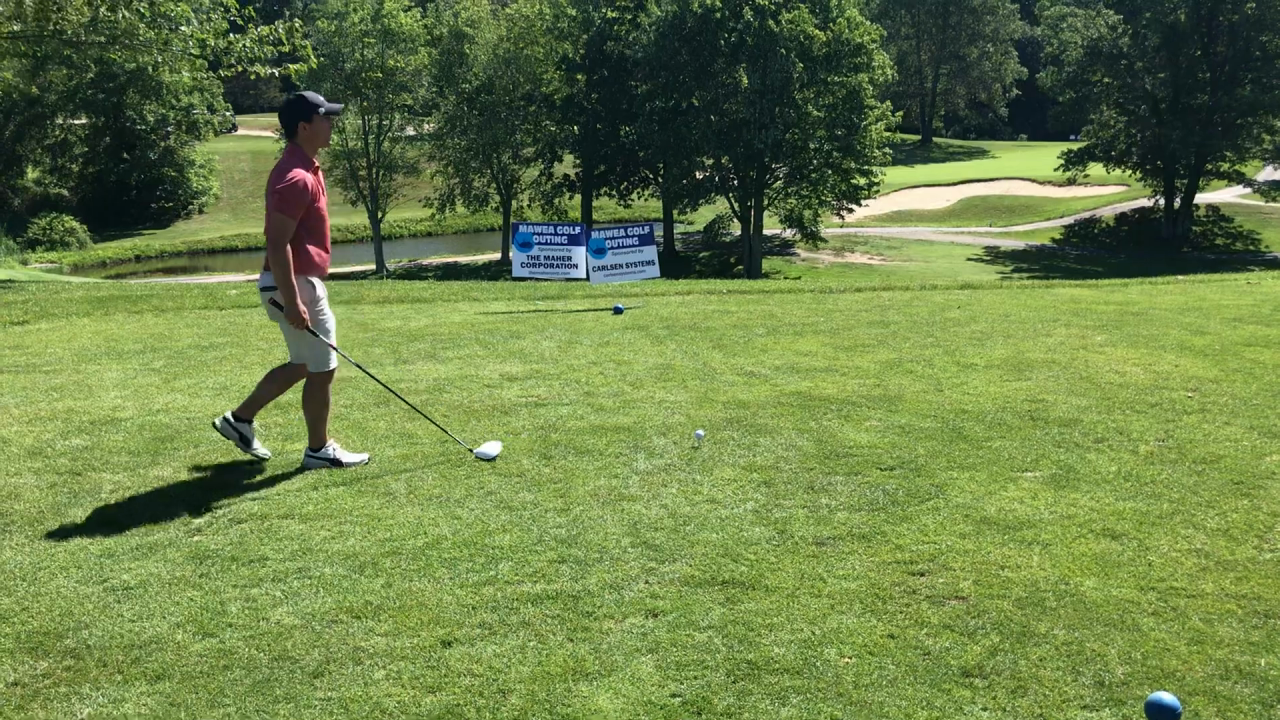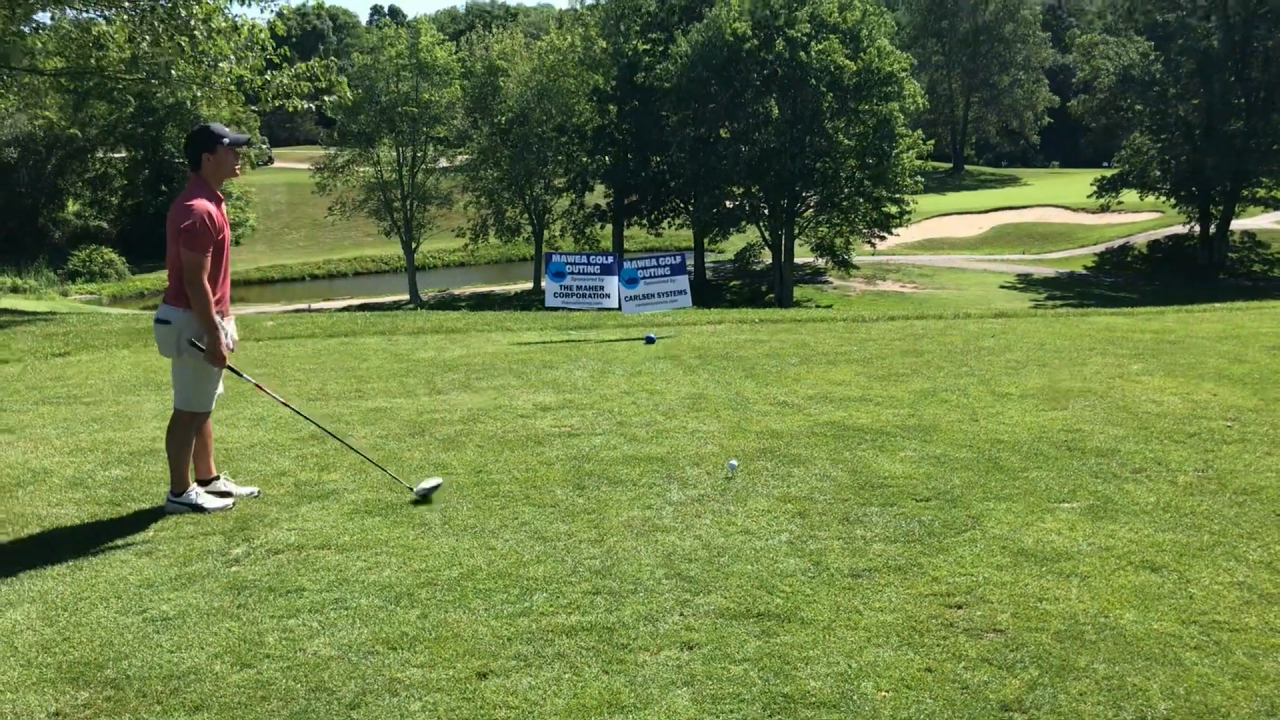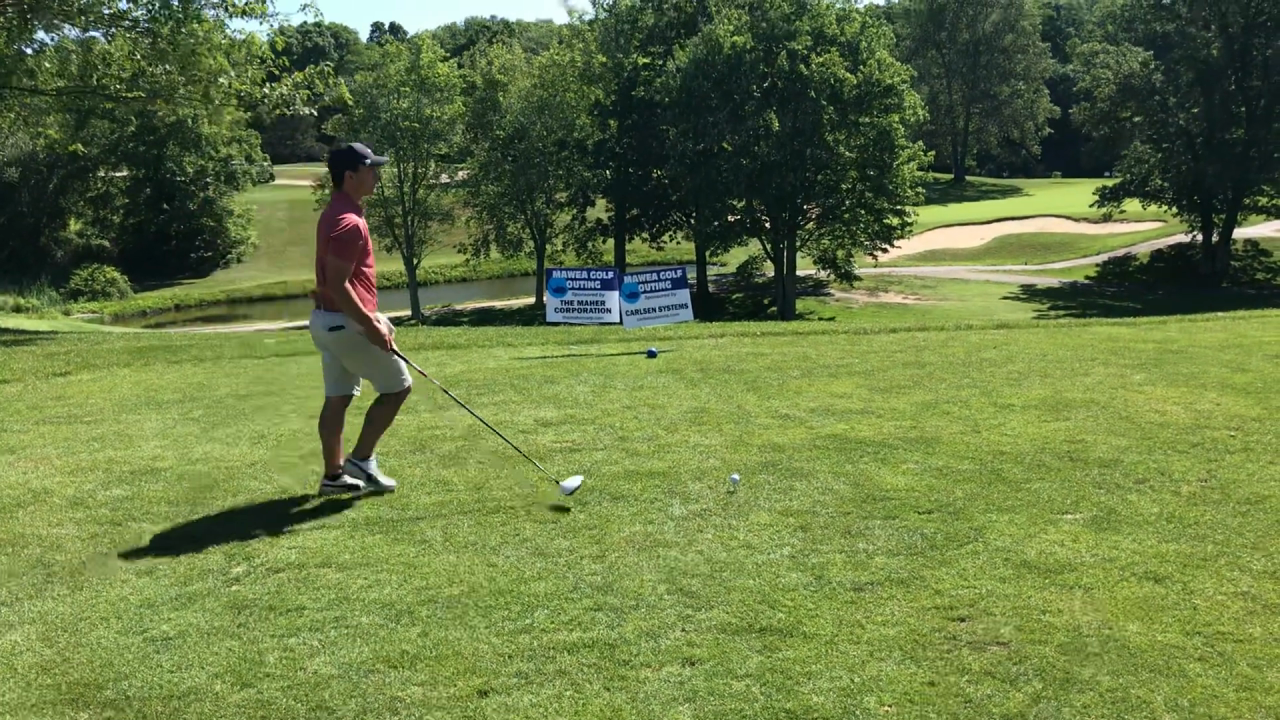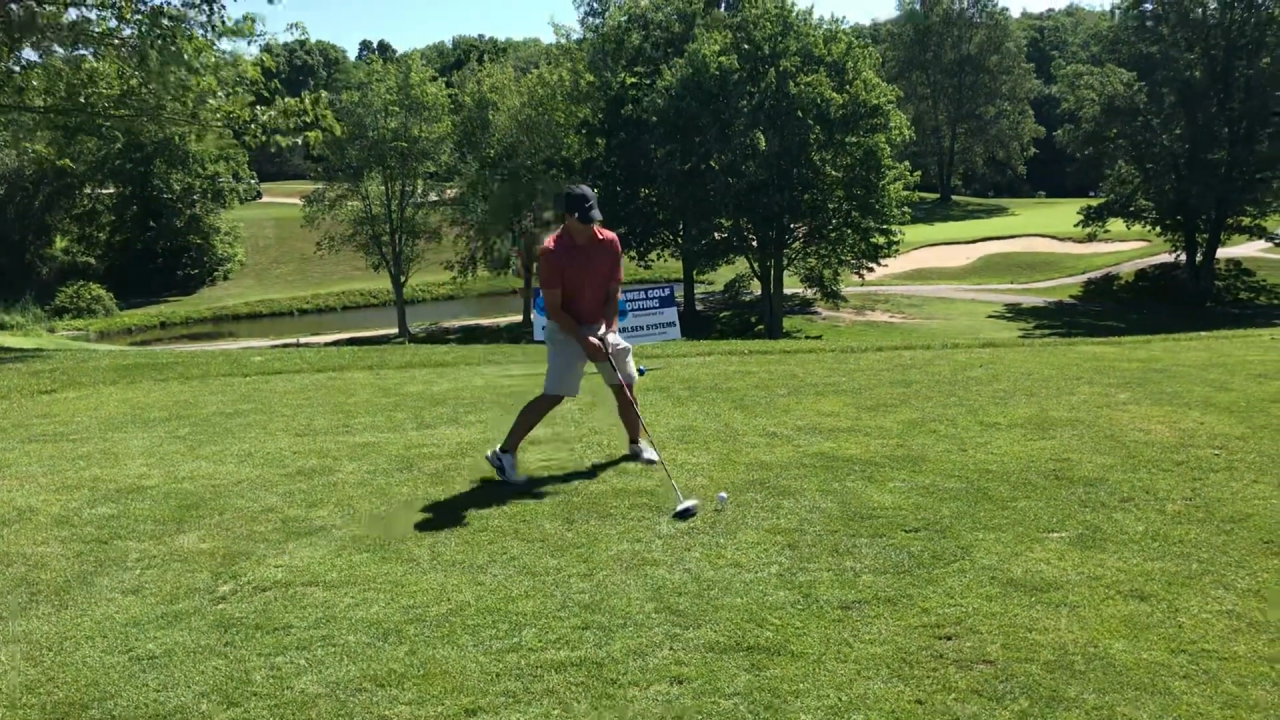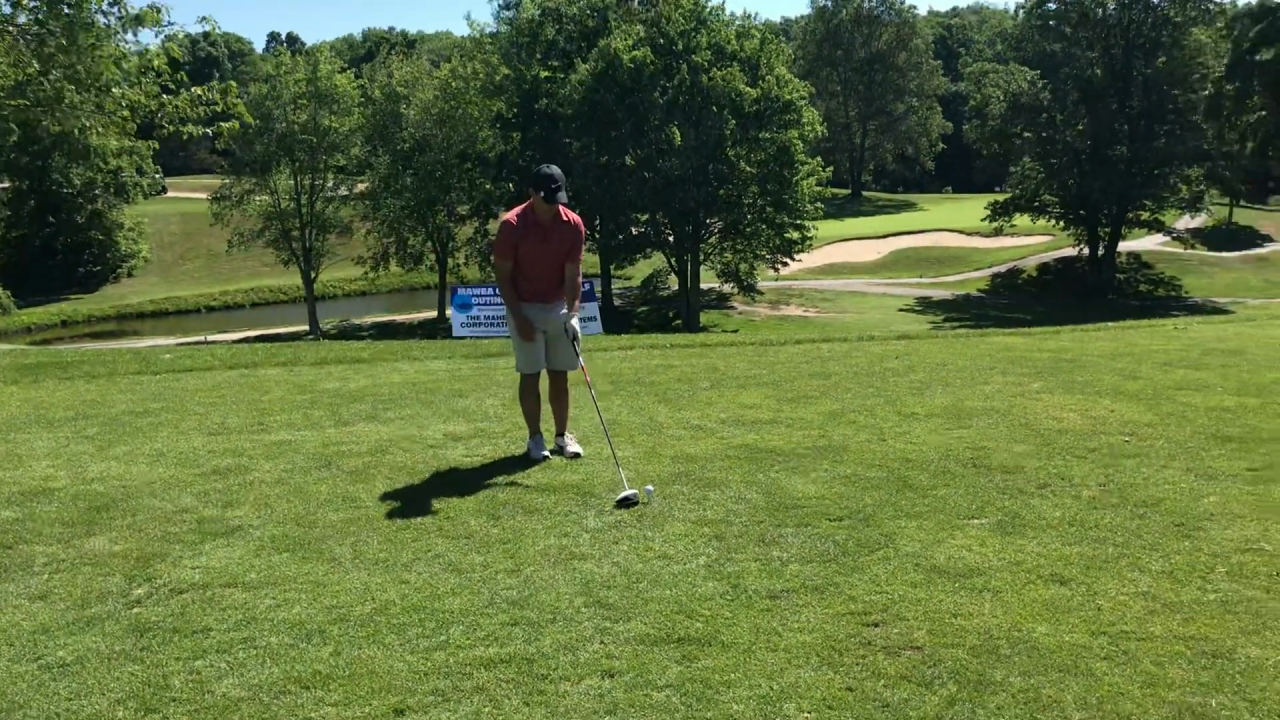
dt=1s
person 1, frame 1
left shoulder: (305, 168)
right shoulder: (296, 178)
right elbow: (278, 244)
right wrist: (293, 301)
left hip: (300, 281)
right hip: (296, 284)
left knee: (305, 364)
right knee: (321, 368)
left ankle: (240, 419)
right ankle: (320, 450)
person 1, frame 2
left shoulder: (209, 201)
right shoulder: (198, 210)
right elbow: (195, 282)
left wrist: (223, 322)
right wrist: (214, 336)
left hip: (205, 320)
right hip: (193, 324)
left knee: (202, 407)
right knee: (189, 411)
left ankle: (209, 480)
right ankle: (181, 492)
person 1, frame 3
left shoulder: (338, 213)
right shoulder: (347, 221)
right elbow: (338, 285)
left wrist: (372, 319)
right wrist: (371, 326)
left hip: (330, 320)
right hip: (346, 324)
left knee: (337, 399)
right knee: (397, 387)
left ankle: (335, 474)
right ankle: (360, 458)
person 1, frame 4
left shoulder: (609, 242)
right shoulder: (552, 251)
left elbow: (613, 292)
right elbow: (554, 308)
left wrist: (610, 330)
right wrist: (584, 340)
left hip: (602, 327)
right hip: (567, 331)
left knee: (625, 386)
right knee: (553, 395)
left ankle: (636, 443)
right ankle: (505, 452)
person 1, frame 5
left shoulder: (573, 224)
right shoulder: (512, 225)
left elbow: (573, 274)
right elbow: (503, 276)
left wrist: (573, 314)
right wrist: (518, 317)
left hip: (559, 307)
right hip: (524, 308)
left knee: (559, 375)
right knee: (530, 375)
left ankle: (562, 435)
right ankle: (535, 437)
